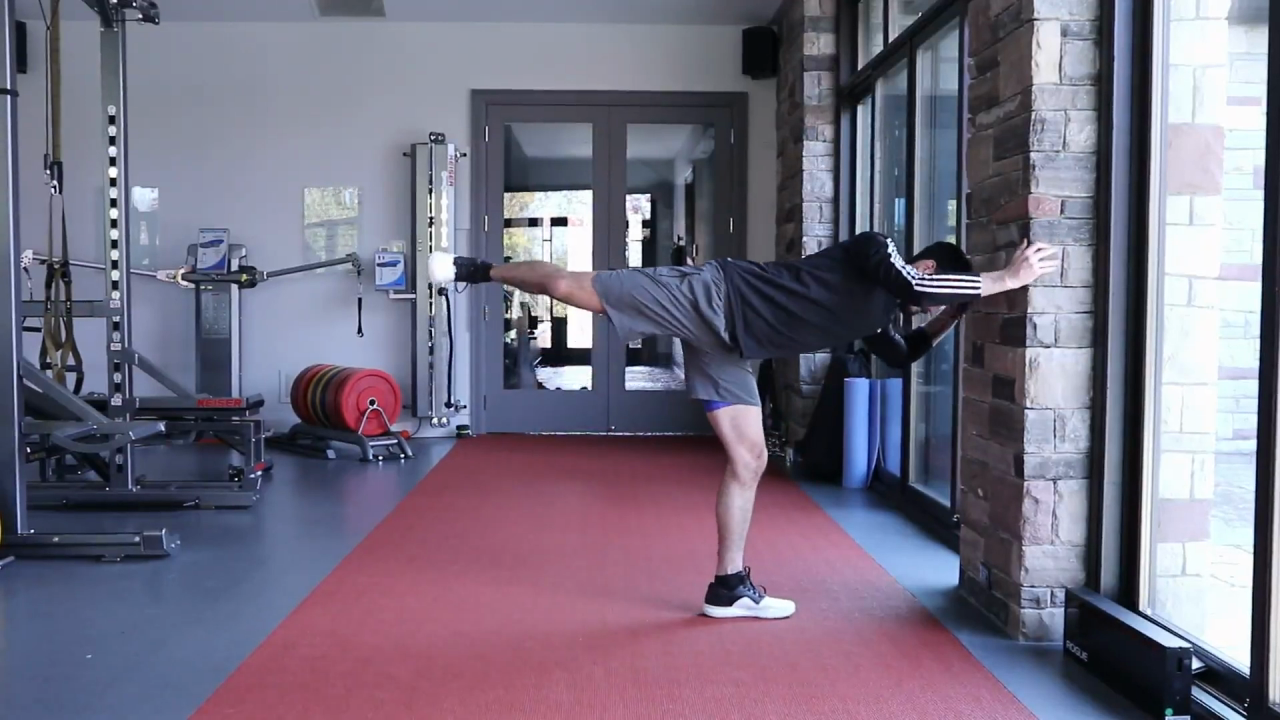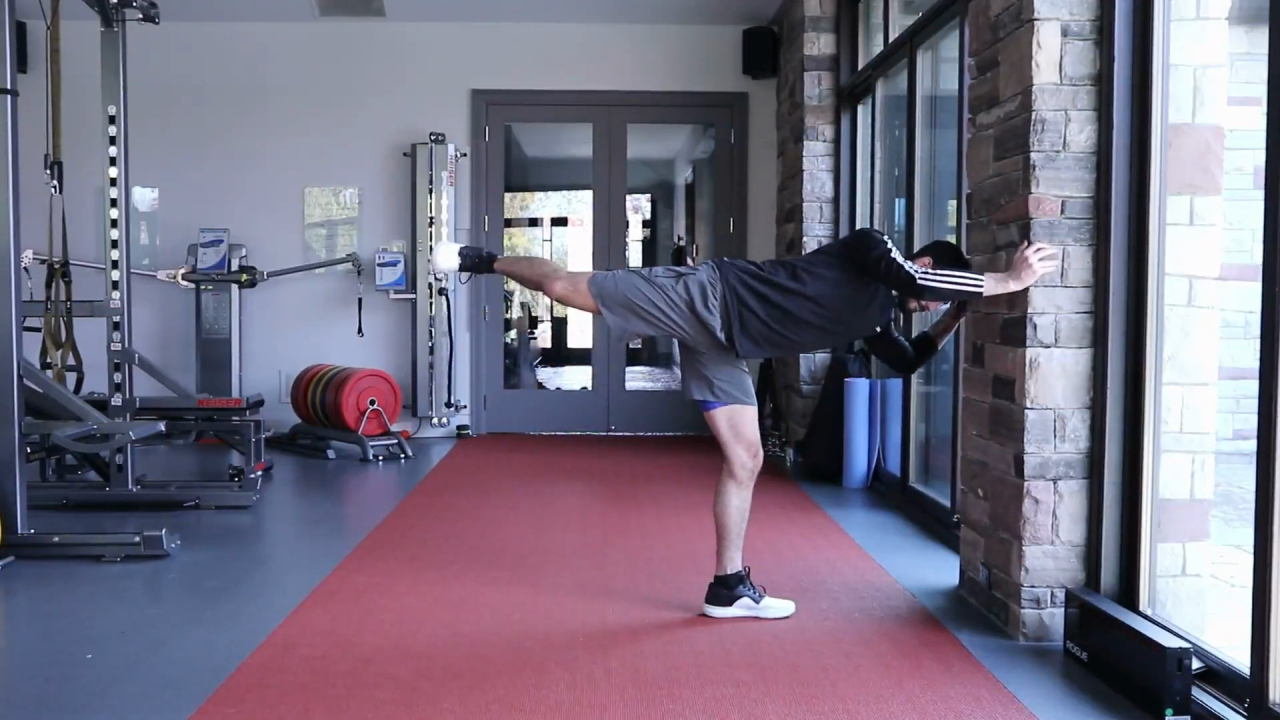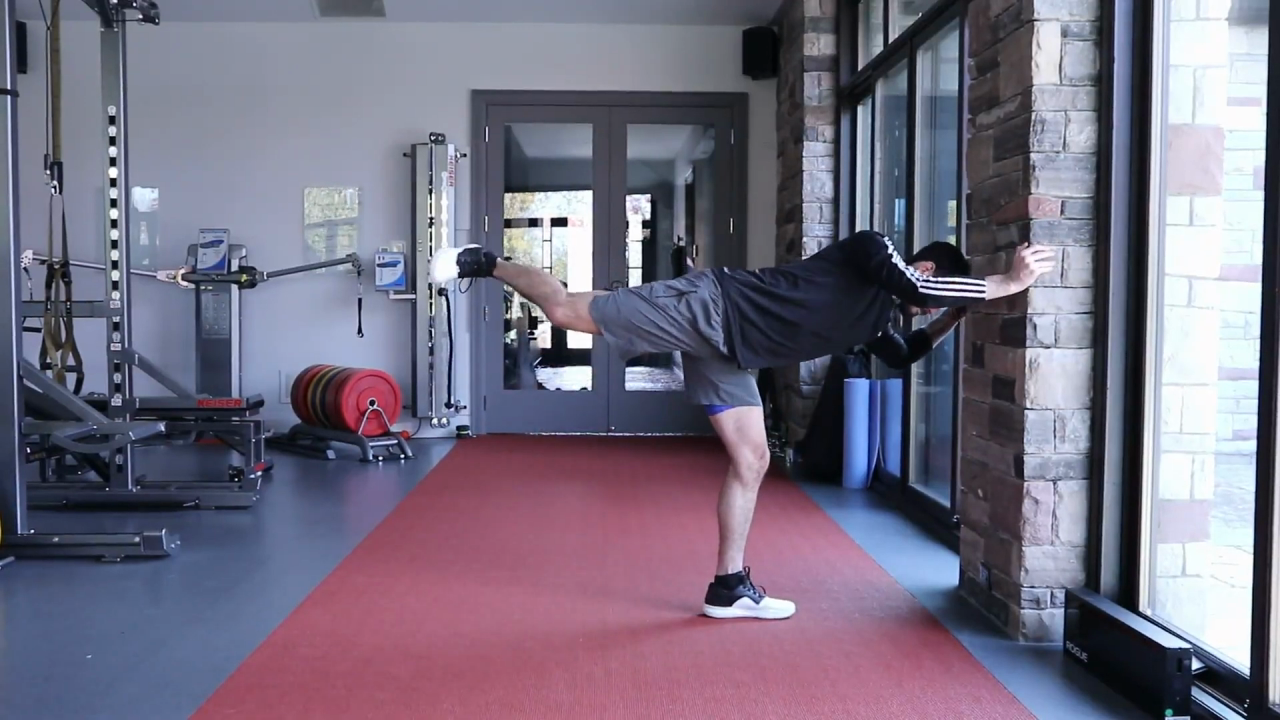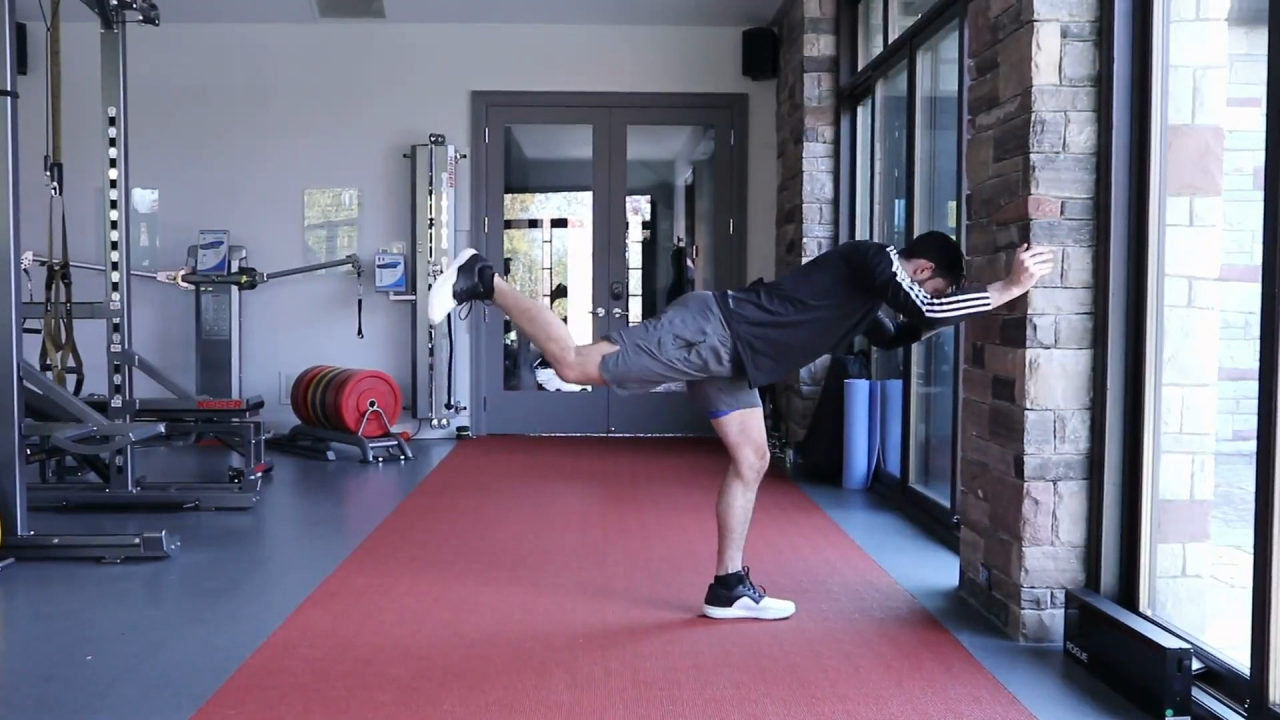
dt=0.3s
person 1, frame 1
left shoulder: (878, 307)
right shoulder: (874, 250)
left elbow: (903, 354)
right elbow: (919, 288)
left wrist: (950, 319)
right wrist: (1008, 279)
left hip: (725, 343)
right hip: (709, 296)
left knee: (749, 460)
right knee: (571, 287)
left ankle: (729, 587)
right ankle: (481, 269)
person 1, frame 2
left shoulder: (875, 308)
right shoulder: (871, 247)
left elbow: (908, 358)
right elbow: (921, 278)
left wrist: (957, 316)
right wrist: (1008, 280)
left hip: (723, 343)
right hip: (705, 297)
left knee: (745, 461)
right knee: (566, 286)
left ankle: (728, 587)
right ankle: (485, 261)
person 1, frame 3
left shoulder: (876, 310)
right shoulder: (872, 248)
left elbow: (904, 353)
right elbow: (923, 286)
left wrist: (954, 317)
right wrist: (1008, 282)
left hip: (725, 348)
right hip: (704, 308)
left knee: (751, 461)
right knee: (565, 310)
left ankle: (729, 587)
right ankle: (486, 262)
person 1, frame 4
left shoulder: (868, 287)
right shoulder: (873, 258)
left elbow: (894, 334)
right elbow: (929, 315)
left wrist: (954, 306)
right wrist: (1008, 288)
left hip: (724, 355)
right hip: (707, 334)
left knee: (752, 460)
right knee: (579, 363)
left ankle: (729, 587)
right ankle: (483, 281)
